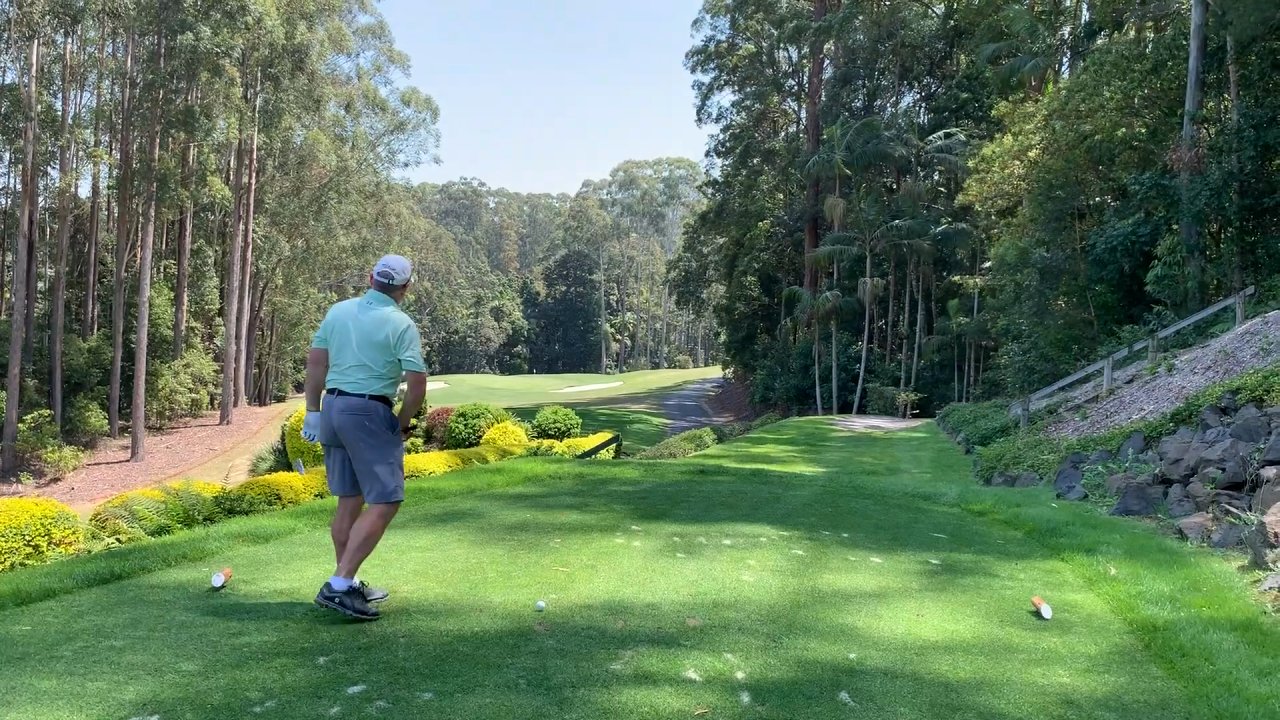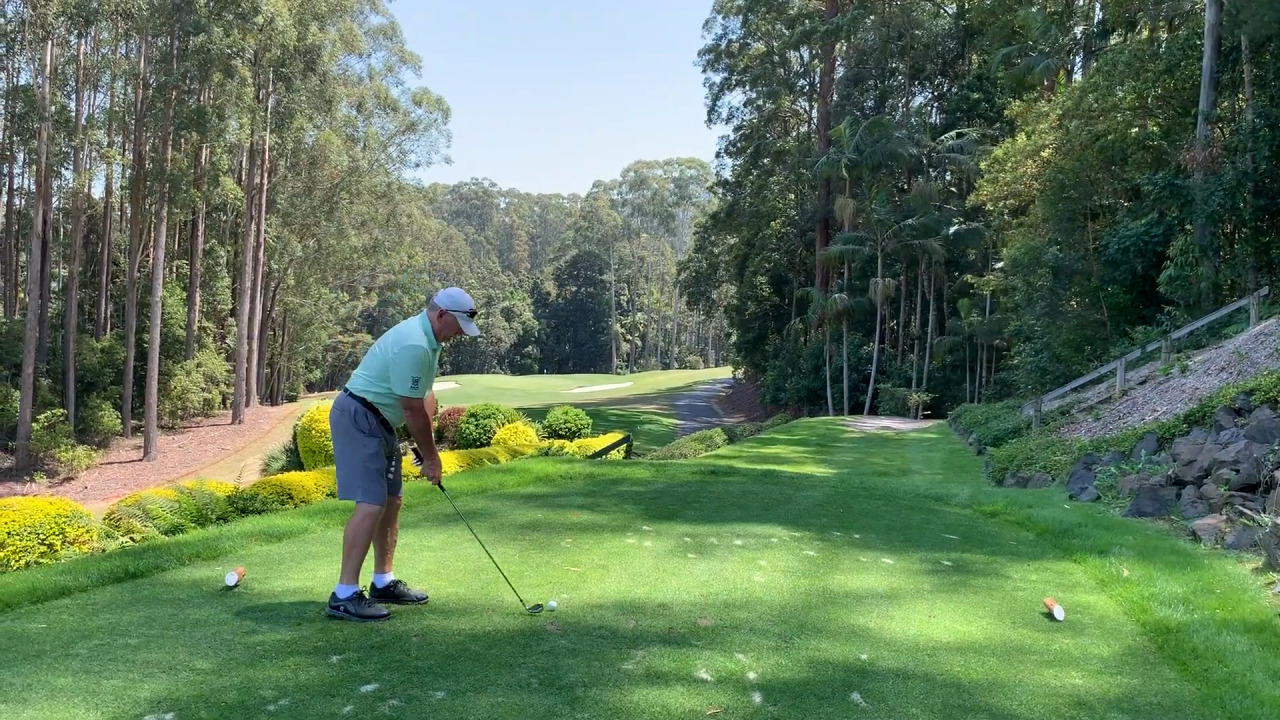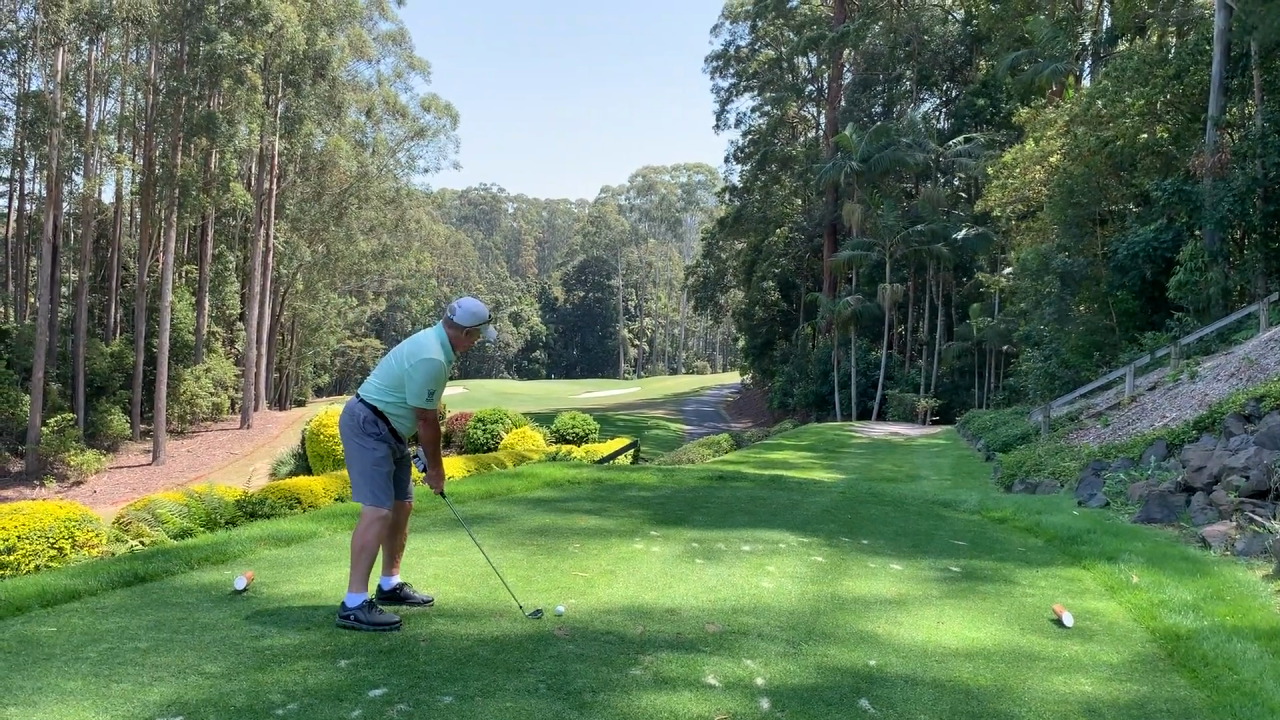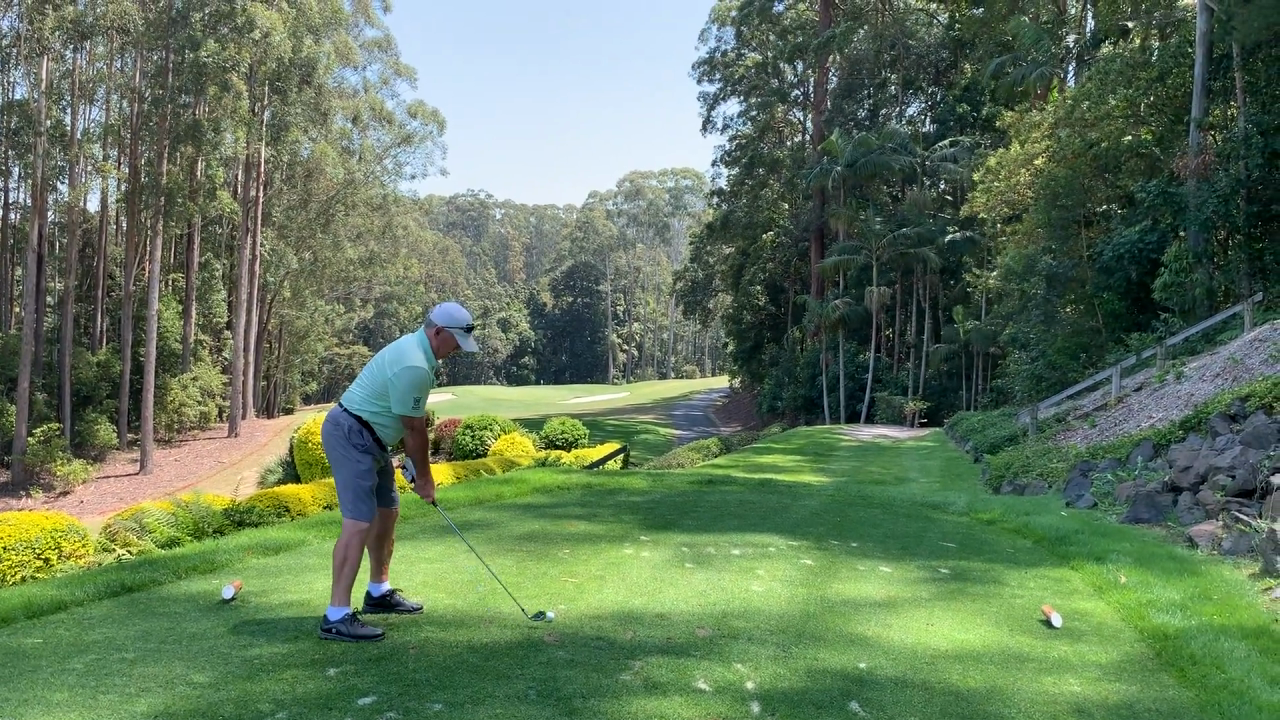
dt=1s
person 1, frame 1
left shoulder: (339, 310)
right shoulder: (403, 325)
left elbow: (315, 362)
right elbow: (417, 386)
left wrist: (313, 411)
right wrist: (405, 422)
left hip: (335, 409)
right hip: (371, 415)
left knee: (350, 501)
right knee: (384, 502)
left ankle: (348, 583)
right ankle: (338, 586)
person 1, frame 2
left shoulder: (427, 337)
right shoulder: (413, 345)
left elbow: (423, 396)
right elbow: (412, 408)
left wrist: (429, 448)
right wrist: (430, 457)
left hip: (378, 422)
right hip: (358, 419)
left knee: (391, 501)
right knee: (370, 503)
left ankle: (384, 582)
right ankle: (344, 594)
person 1, frame 3
left shoulder: (435, 342)
right shoulder: (430, 359)
left elbow: (428, 415)
right elbow: (426, 419)
left wrist: (427, 454)
right wrist: (436, 467)
left hip: (387, 429)
right hip: (367, 426)
left knee: (400, 505)
right knee: (377, 510)
left ankle: (390, 585)
right ankle: (355, 602)
person 1, frame 4
left shoulder: (417, 348)
right shoulder: (413, 367)
left elbow: (414, 422)
right elbow: (415, 429)
left wrist: (412, 460)
right wrist: (425, 478)
left hip: (367, 438)
right hip: (351, 435)
left knee: (386, 512)
right knee: (359, 522)
left ankle: (379, 592)
right ankle: (336, 617)
